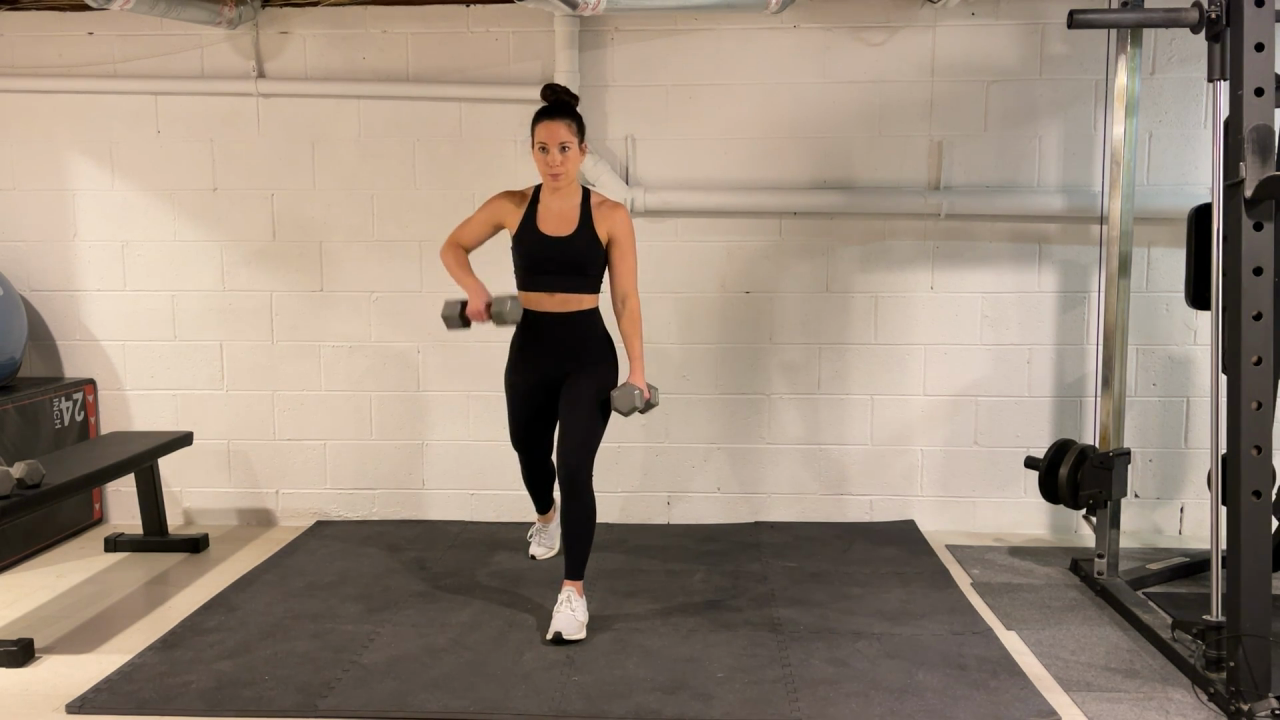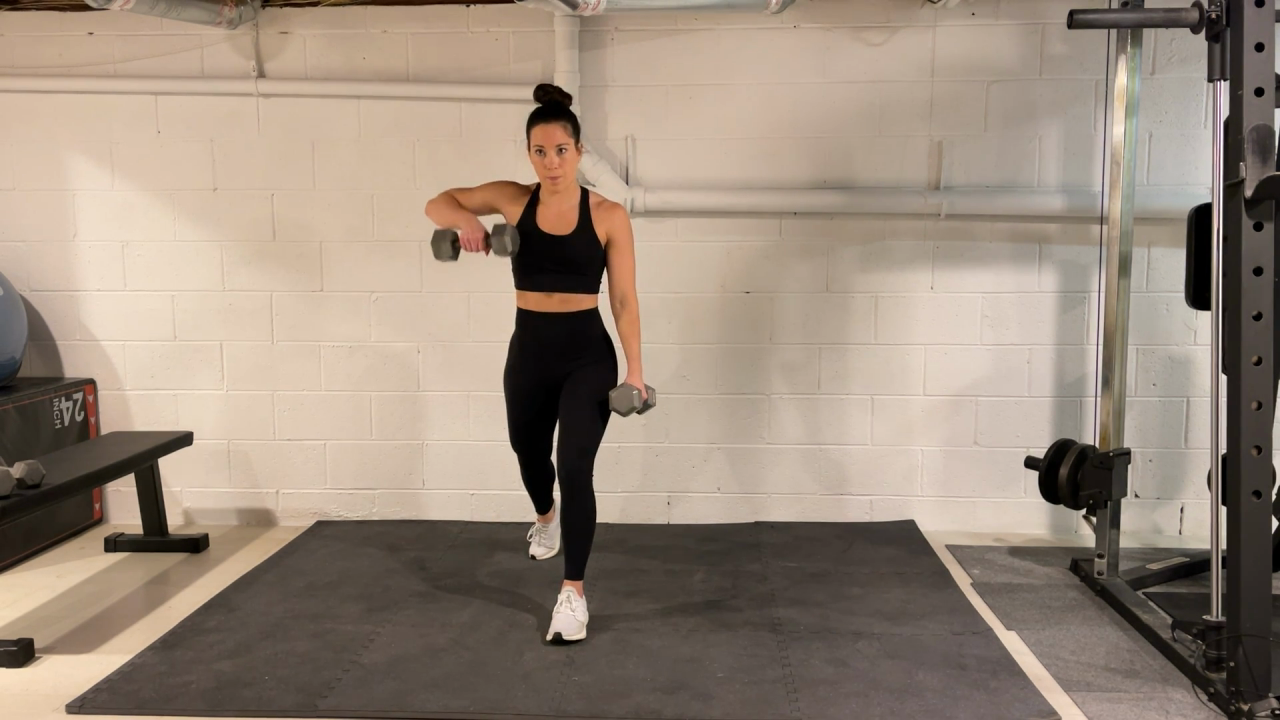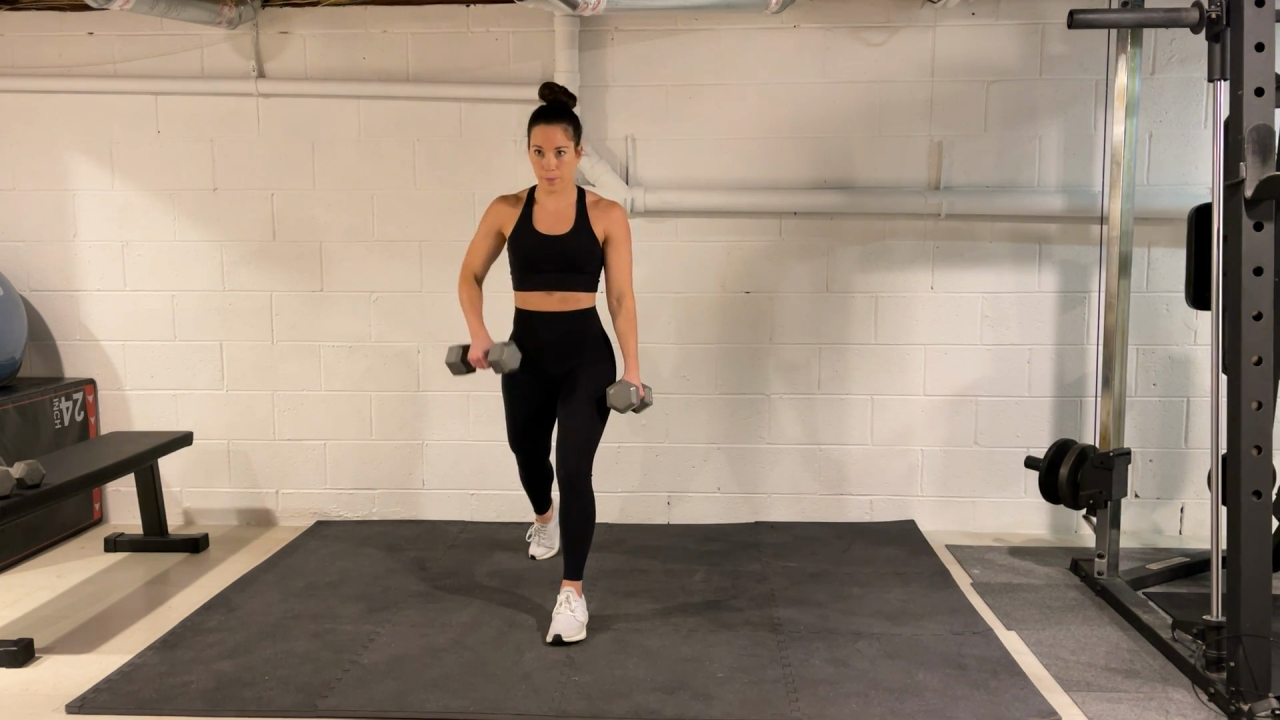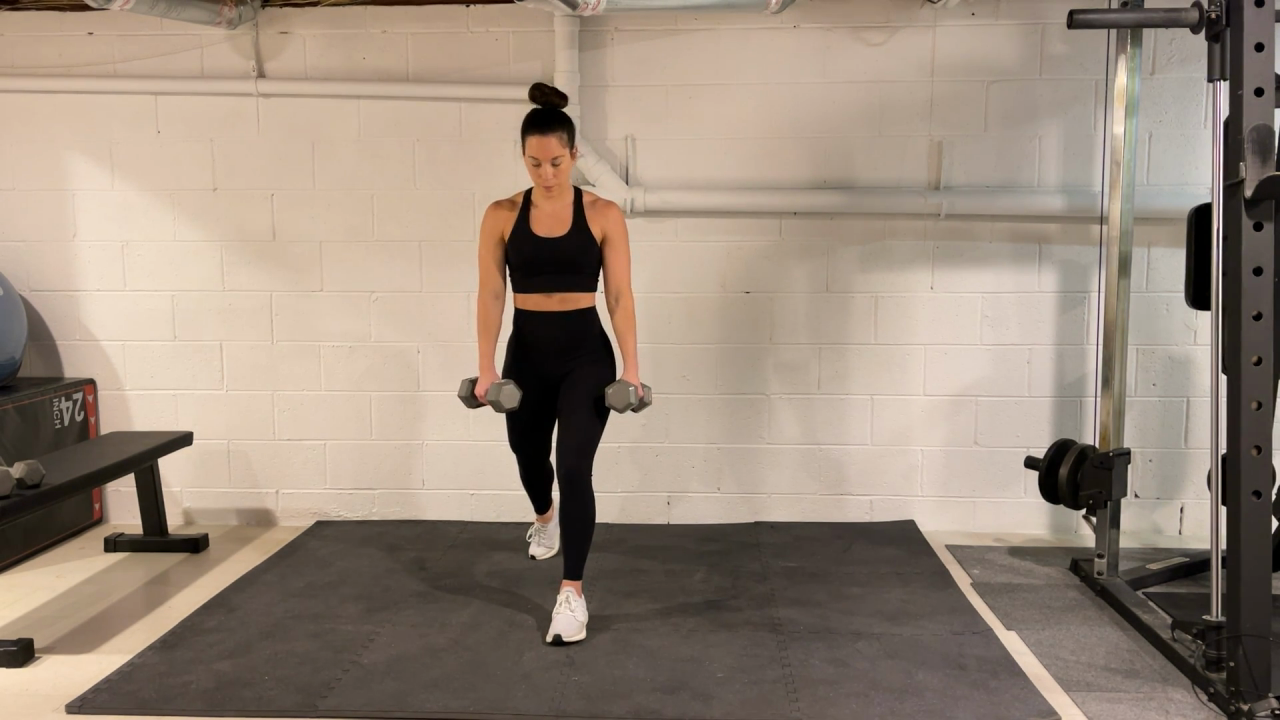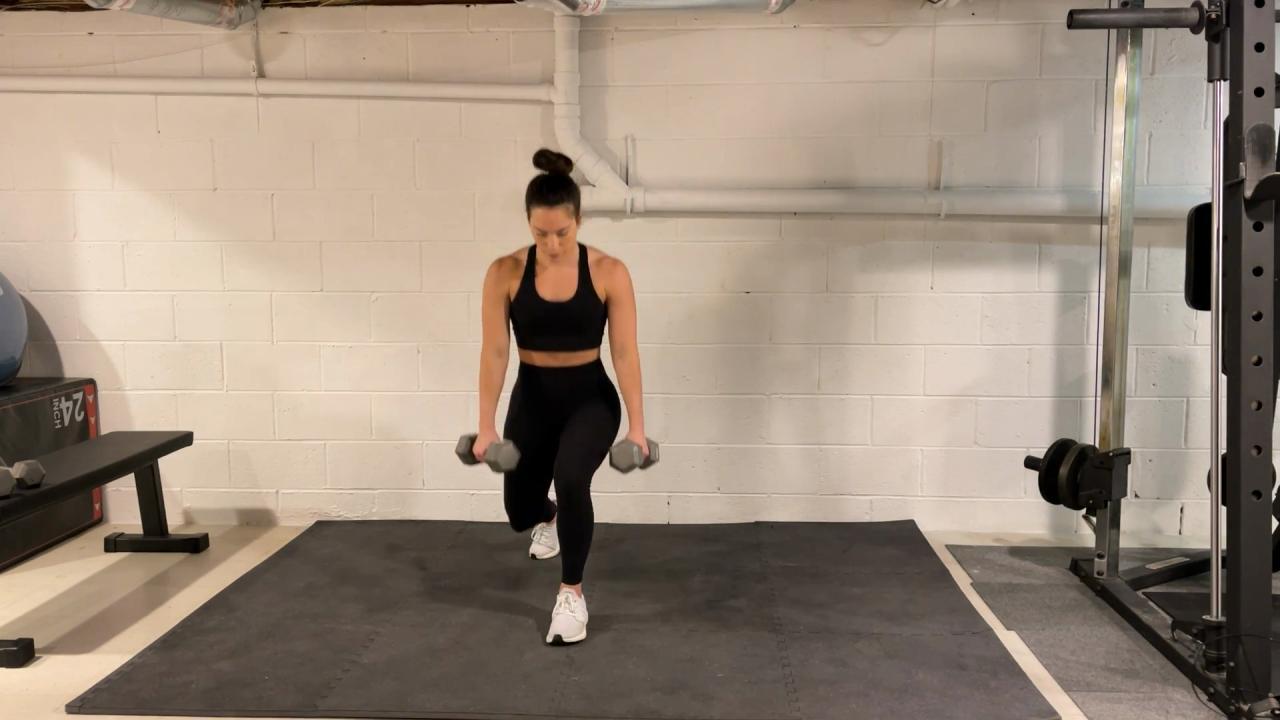
dt=0.5s
person 1, frame 1
left shoulder: (610, 215)
right shoulder: (510, 206)
left elbow: (625, 297)
right elbow: (453, 247)
left wrist: (637, 367)
right wrist: (474, 288)
left hip: (588, 352)
right hip: (528, 352)
left knee: (575, 468)
right knee: (530, 453)
left ankle: (573, 593)
right ankle: (546, 516)
person 1, frame 2
left shoulder: (609, 215)
right shoulder: (513, 199)
left elbow: (624, 298)
right elbow: (438, 204)
left wrist: (635, 369)
right wrist: (465, 222)
left hip: (588, 355)
right hip: (528, 352)
left knee: (575, 469)
right knee: (530, 453)
left ankle: (573, 593)
right ankle: (546, 517)
person 1, frame 3
left shoulder: (606, 214)
right shoulder: (506, 210)
left elbow: (621, 296)
right elbow: (469, 275)
left wrist: (632, 366)
right wrist: (476, 331)
left hip: (586, 352)
right hip: (526, 354)
left knee: (574, 470)
right knee: (528, 454)
left ankle: (573, 593)
right ankle: (545, 517)
person 1, frame 4
left shoulder: (604, 214)
right shoulder: (502, 215)
left elbow: (620, 295)
right elbow: (490, 294)
left wrist: (631, 366)
right wrist: (486, 366)
left hip: (586, 353)
right hip: (526, 353)
left knee: (574, 469)
right knee: (529, 456)
left ankle: (573, 593)
right ankle: (545, 517)
person 1, frame 5
left shoulder: (610, 273)
right shoulder: (505, 273)
left elbow: (625, 352)
right elbow: (494, 352)
left wrist: (636, 423)
right wrist: (486, 425)
left hip: (590, 396)
right hip: (532, 398)
left knee: (572, 479)
right knee: (520, 511)
left ankle: (572, 594)
right ankle: (550, 518)
